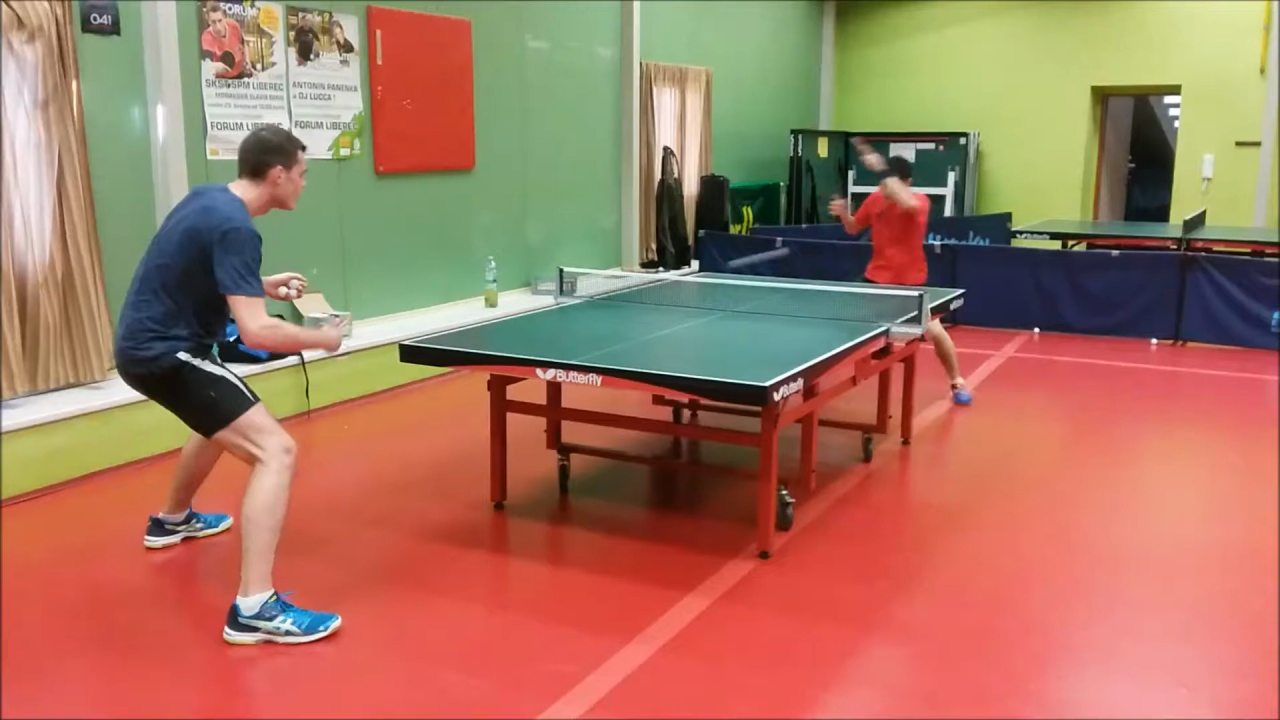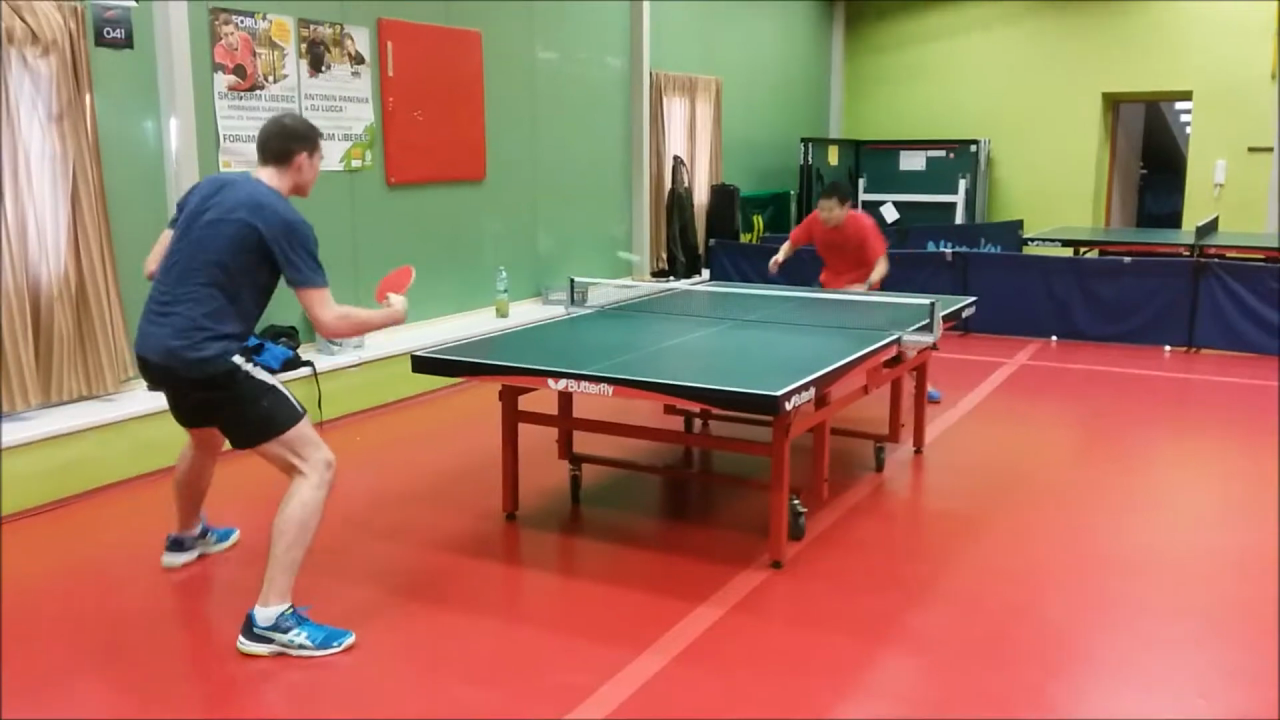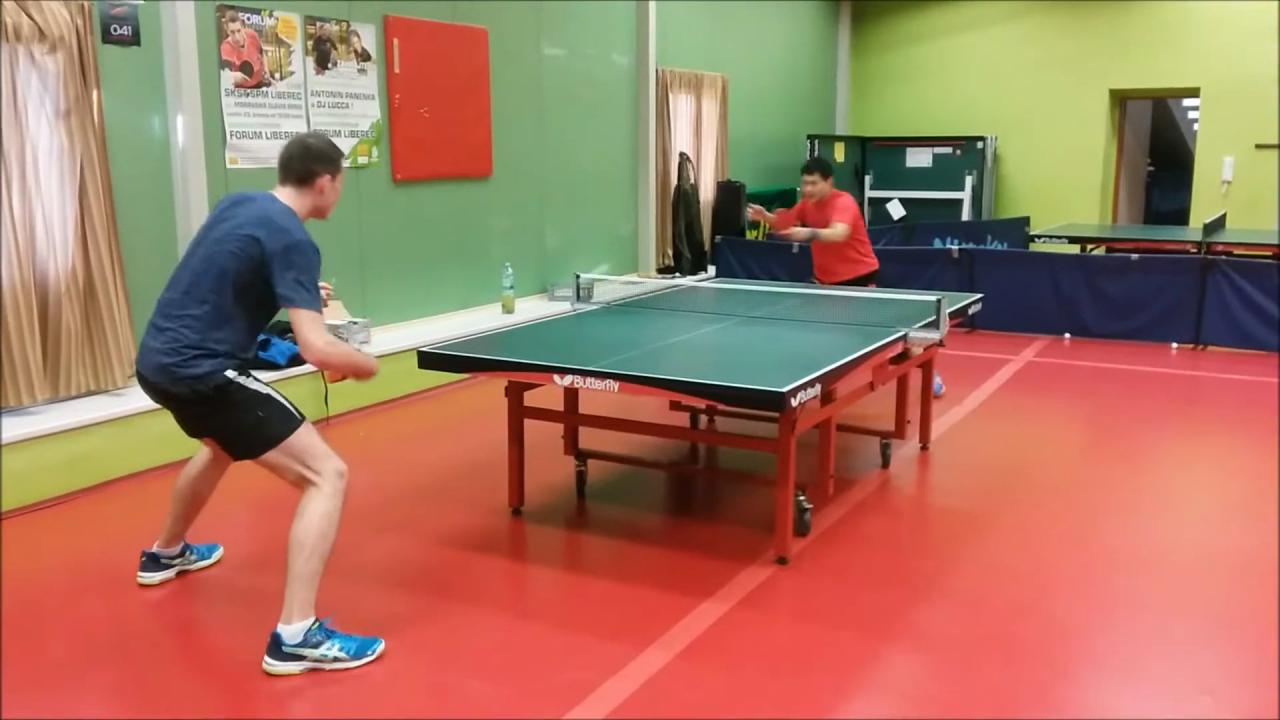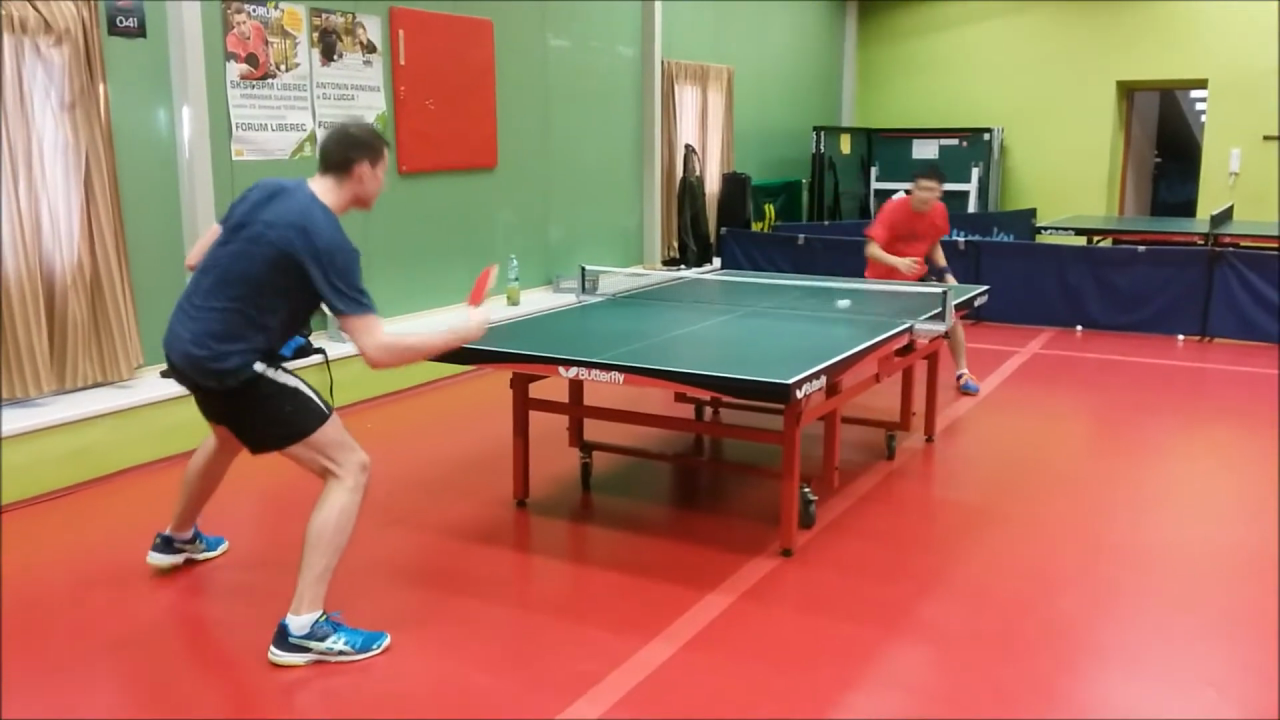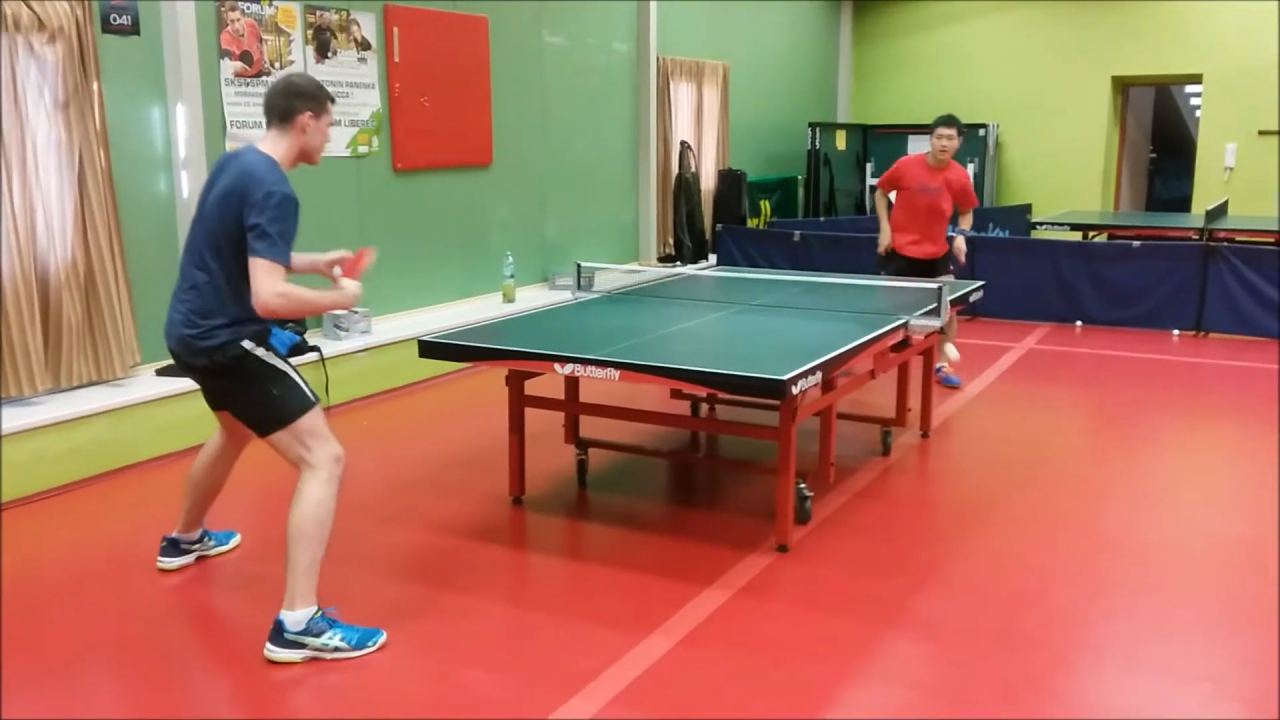
dt=0.4s
person 1, frame 1
left shoulder: (208, 197)
right shoulder: (235, 228)
right elbow: (255, 332)
left wrist: (263, 284)
right wrist: (321, 337)
left hip: (148, 342)
right hip: (164, 352)
left knee: (224, 420)
right knee: (275, 451)
left ankle: (171, 519)
right ankle: (254, 607)
person 1, frame 2
left shoulder: (208, 188)
right shoulder: (287, 223)
left elbow: (154, 268)
right elbow: (328, 322)
right wrist: (391, 315)
left hip: (154, 346)
right hip: (206, 356)
left knee: (206, 437)
right knee: (314, 466)
left ankle: (185, 538)
right ankle: (269, 618)
person 1, frame 3
left shoulder: (236, 204)
right shoulder: (294, 242)
right elbow: (315, 348)
right wrist: (362, 363)
left hip: (156, 360)
right hip: (201, 371)
left knee: (222, 444)
right knee: (326, 475)
left ankle: (165, 553)
right ankle: (294, 634)
person 1, frame 4
left shoulder: (266, 190)
right shoulder: (329, 244)
left elbow: (197, 259)
right elbow: (379, 351)
right wrist: (467, 330)
left hip: (185, 344)
right hip: (228, 364)
left knee: (230, 435)
right knee: (349, 468)
left ankle: (176, 538)
right ankle: (301, 628)
person 1, frame 5
left shoulder: (233, 163)
right shoulder: (273, 191)
right elbow: (270, 299)
left wrist: (315, 261)
right wrist: (340, 297)
left hip: (190, 330)
right hip: (227, 341)
left knee: (235, 431)
right knee: (323, 459)
left ankle: (183, 538)
right ankle: (297, 623)
person 2, frame 1
left shoulder: (919, 202)
right shoulder: (874, 200)
left elbow: (907, 204)
right elbow: (853, 229)
left wrist: (881, 171)
right wrist: (844, 214)
left hip: (910, 281)
right hip: (876, 277)
left knee: (934, 331)
left ankle: (956, 381)
person 2, frame 2
left shoulder: (864, 225)
right shoulder: (815, 220)
left elbow: (882, 265)
right elbow: (792, 242)
left wrist: (865, 286)
right wrist: (781, 256)
left hip: (862, 288)
right hip: (830, 285)
person 2, frame 3
left shoulder: (843, 203)
right shoulder: (810, 201)
left elbow: (839, 234)
right elbow: (783, 221)
left wrist: (810, 233)
right wrist: (764, 215)
left hip: (859, 273)
right hip: (827, 277)
person 2, frame 4
left shoulder: (939, 212)
right shoulder: (893, 209)
right elbow: (872, 250)
left wrist: (946, 272)
right wrist: (898, 262)
left hip: (918, 276)
right hip: (881, 277)
left ankle: (962, 373)
person 2, frame 5
left shoulder: (960, 177)
right shoulder: (906, 165)
left elbow: (966, 213)
right elbow: (880, 192)
left wrist: (960, 235)
right wrist: (885, 227)
left hip: (936, 254)
right hip: (899, 250)
left ankle: (942, 366)
